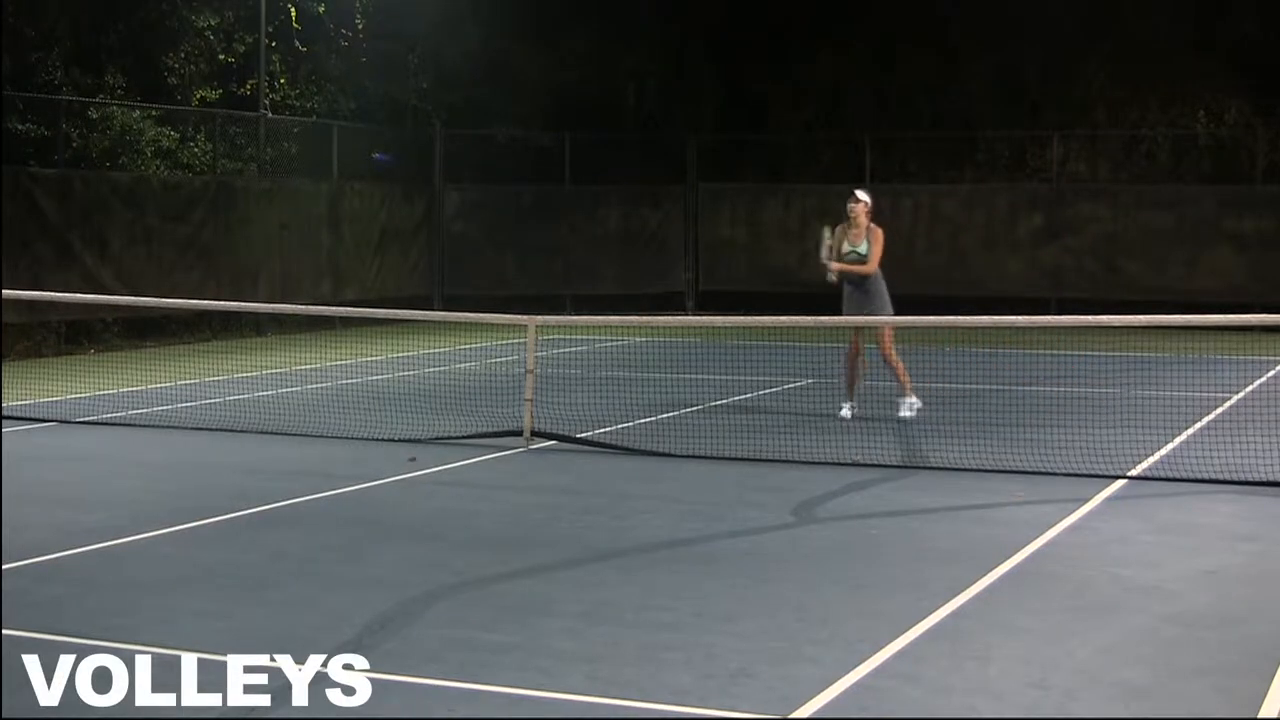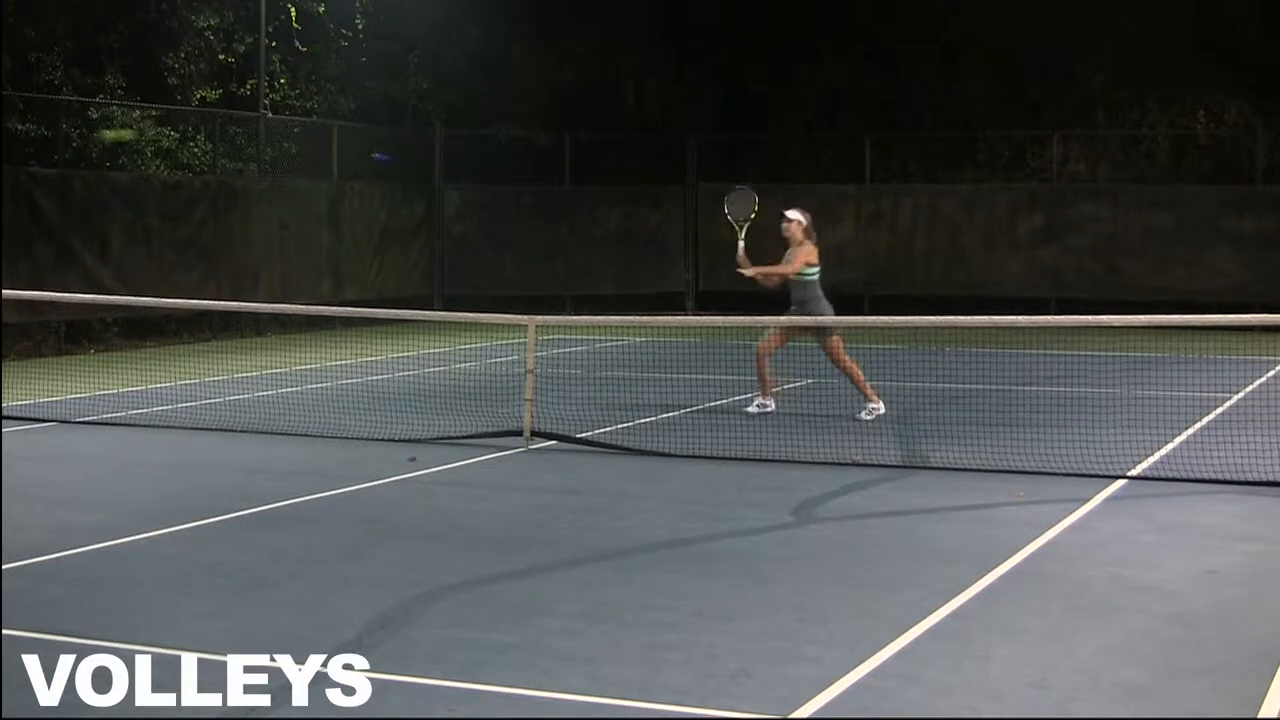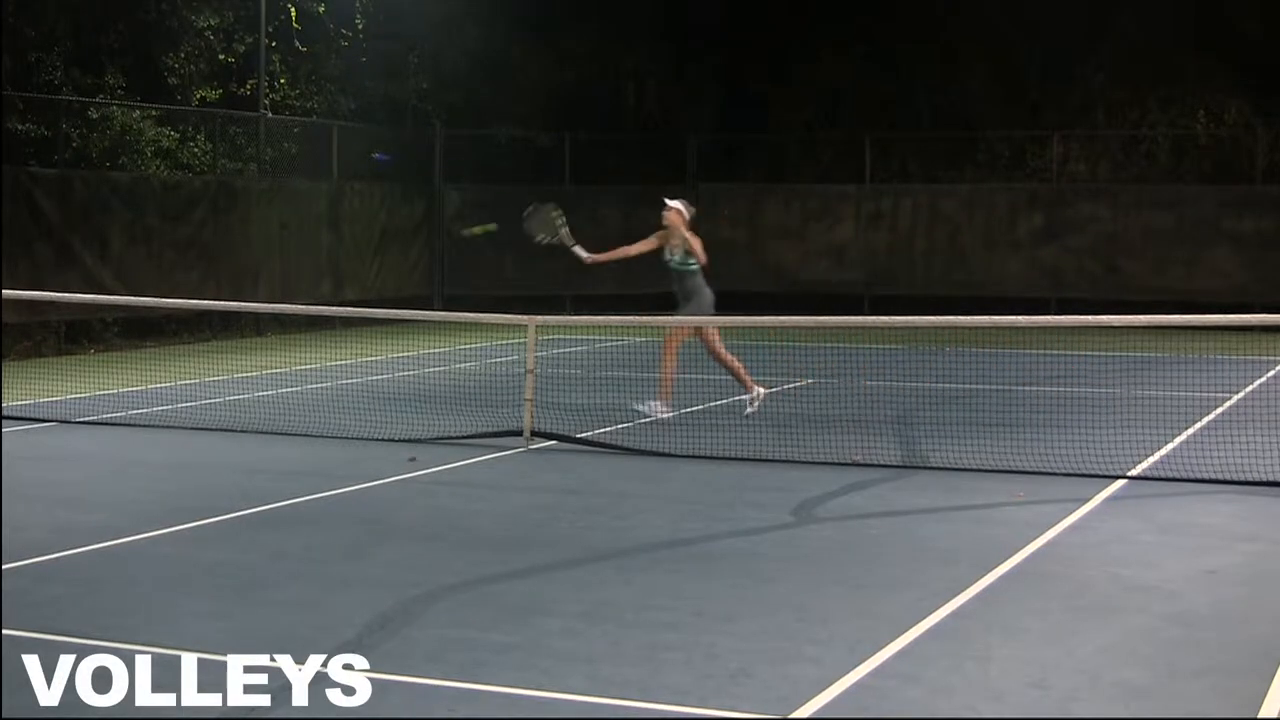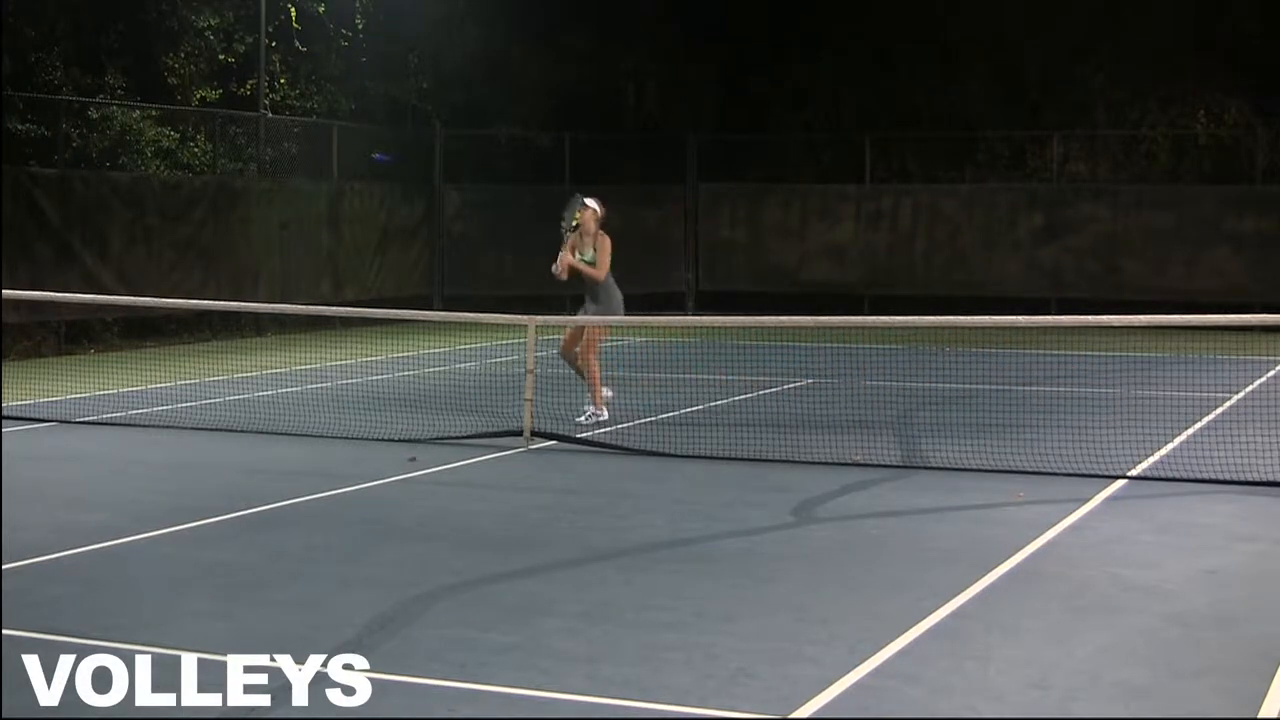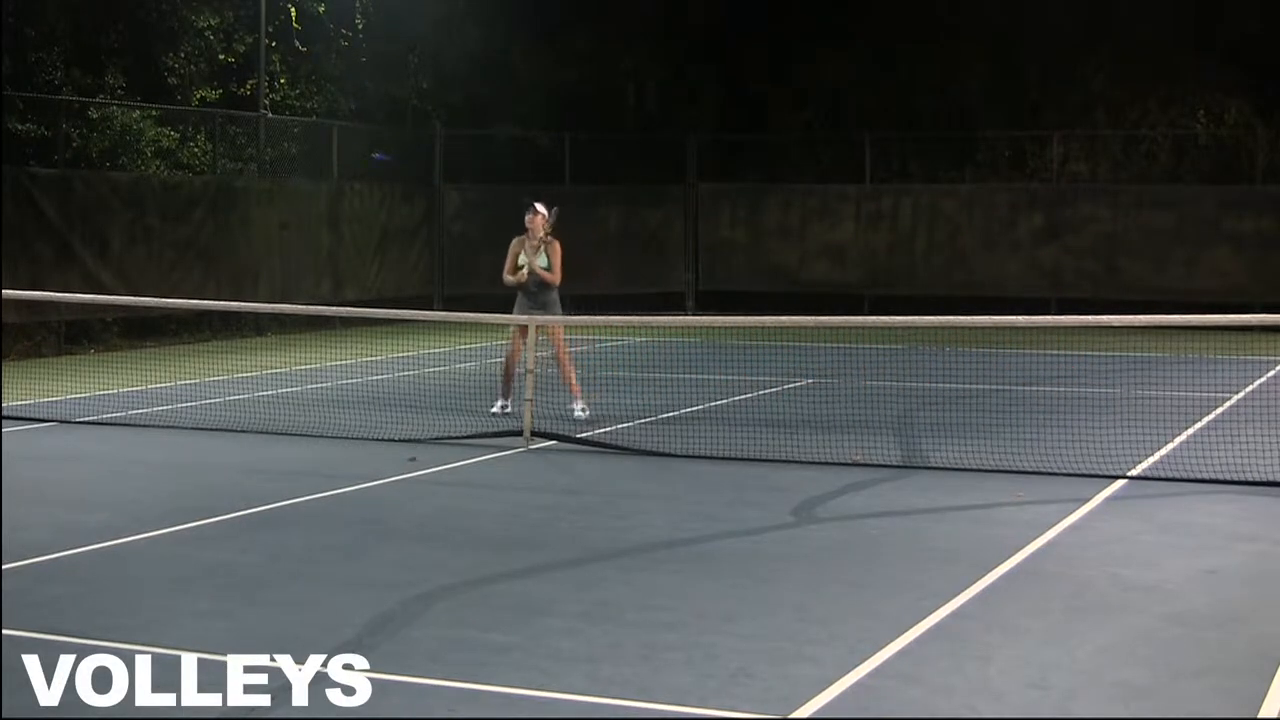
dt=0.4s
person 1, frame 1
left shoulder: (876, 232)
right shoulder: (841, 231)
left elbow: (871, 269)
right elbow: (836, 265)
left wrist: (842, 267)
right wrist: (832, 272)
left hip: (874, 294)
right hip: (852, 293)
left knee: (886, 351)
right knee: (853, 351)
left ankle: (910, 396)
right ankle: (850, 401)
person 1, frame 2
left shoulder: (807, 248)
right shoulder: (792, 251)
left elbow: (783, 269)
right elbow: (772, 282)
left wrist: (755, 270)
right wrist: (744, 262)
left hip: (816, 311)
right hip: (797, 311)
left knee: (841, 362)
right knee: (762, 351)
left ankle: (874, 402)
right ankle: (765, 400)
person 1, frame 3
left shoulder: (690, 238)
right shoulder: (663, 236)
left elbow: (702, 260)
right elbow: (632, 249)
left wrist: (687, 238)
right wrist: (597, 257)
left hip: (697, 300)
right hip: (691, 302)
left knee: (668, 348)
right knee: (717, 351)
left ankle: (662, 403)
right ankle: (753, 390)
person 1, frame 4
left shoulder: (603, 240)
right shoulder: (574, 239)
left elbow: (600, 275)
right elbow: (562, 275)
left wrist: (574, 262)
right wrist: (558, 269)
left hip: (607, 301)
right hip: (591, 300)
left knee: (586, 353)
right knee: (566, 350)
left ankle: (599, 409)
right ankle: (600, 390)
person 1, frame 5
left shoulder: (553, 245)
right shoulder: (517, 243)
left elbow: (556, 281)
right elbow: (506, 277)
left wrist: (536, 269)
right wrist: (517, 278)
left hip: (548, 306)
right hip: (524, 304)
left knee: (561, 353)
right knee: (511, 356)
left ankle: (578, 402)
right ankle: (504, 400)
